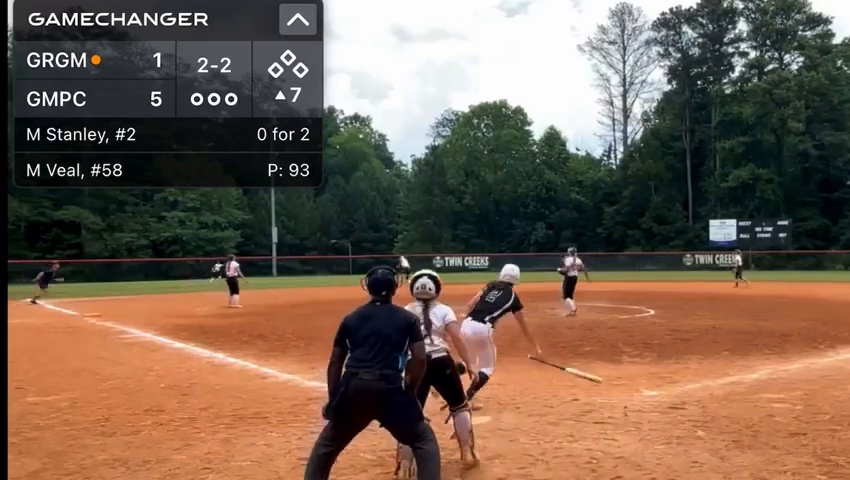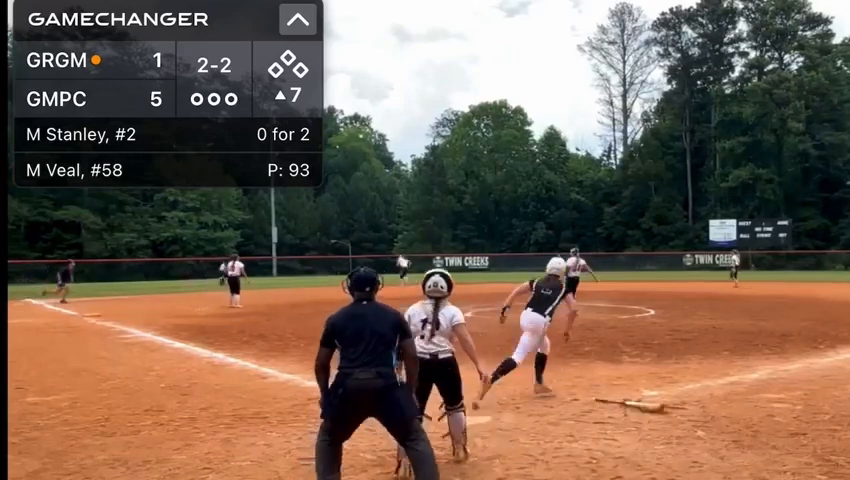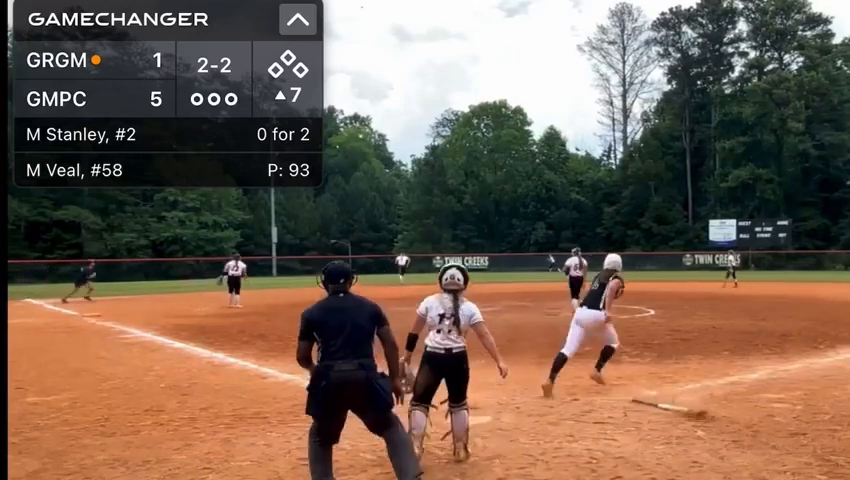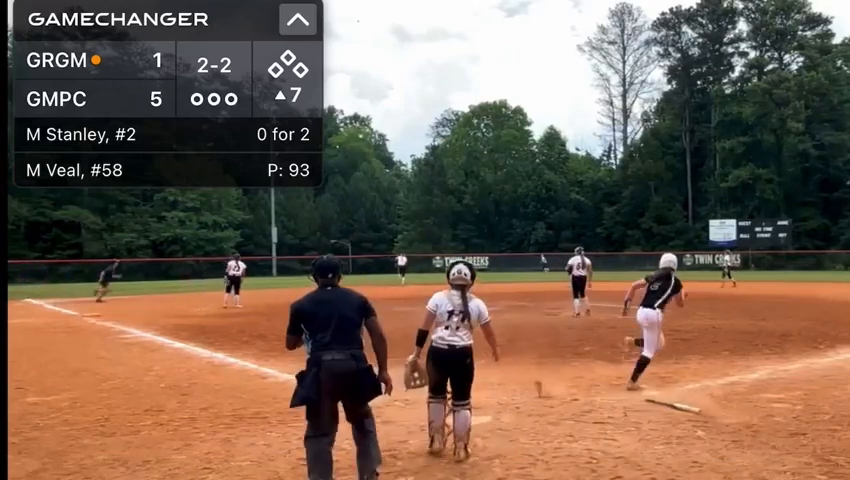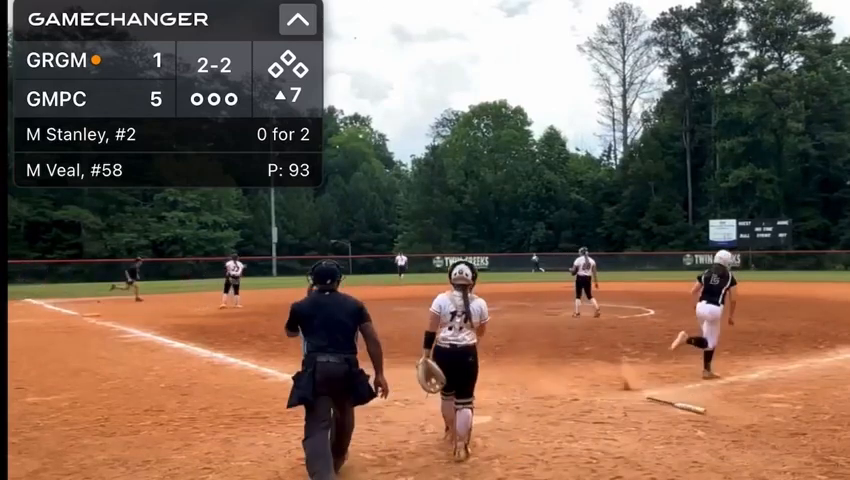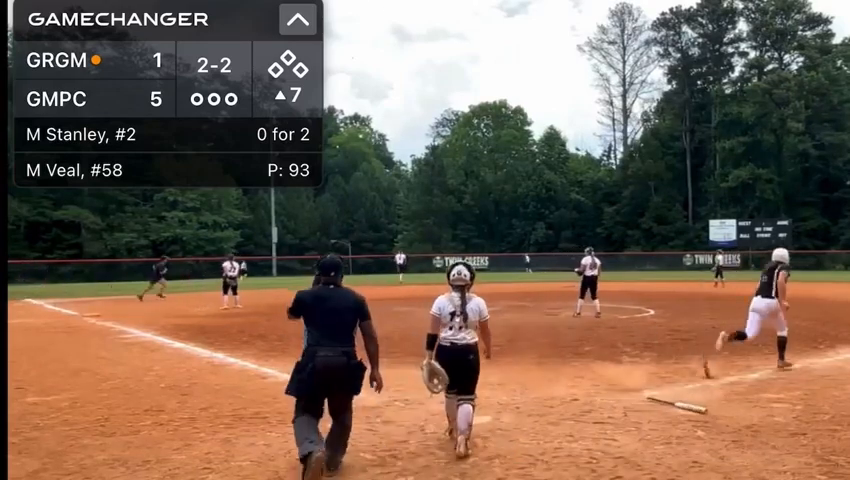
dt=0.2s
person 1, frame 1
left shoulder: (351, 319)
right shoulder: (408, 318)
left elbow: (335, 363)
right elbow: (419, 359)
left wrist: (332, 399)
right wrist: (410, 391)
left hip: (352, 388)
right hip: (389, 388)
left knee: (328, 442)
right knee: (423, 439)
person 1, frame 2
left shoulder: (336, 319)
right shoulder: (393, 316)
left elbow: (321, 363)
right elbow: (411, 356)
left wrist: (325, 392)
right wrist: (410, 391)
left hip: (348, 387)
right hip: (384, 386)
left knee: (328, 437)
right knee: (414, 439)
person 1, frame 3
left shoulder: (312, 313)
right shoulder: (370, 307)
left elbow: (302, 356)
right elbow: (390, 344)
left wrist: (314, 370)
right wrist: (395, 378)
left hip: (330, 379)
right hip: (364, 377)
left knee: (321, 436)
right knee: (390, 427)
person 1, frame 4
left shoulder: (302, 305)
right shoulder: (358, 299)
left elbow: (291, 343)
right elbow: (378, 335)
right wrist: (383, 370)
left hip: (321, 369)
right hip: (354, 366)
left knee: (319, 431)
right knee: (362, 420)
person 1, frame 5
left shoulder: (302, 307)
right shoulder: (354, 305)
left elbow: (291, 332)
right elbow: (372, 340)
right wrist: (379, 374)
left hip: (316, 370)
right hip: (346, 370)
left knee: (316, 429)
right knee: (344, 418)
right ankle: (335, 462)
person 1, frame 6
left shoulder: (306, 297)
right shoulder: (355, 299)
left elbow: (292, 314)
right elbow: (370, 337)
right wrist: (375, 369)
left hip: (315, 362)
right hip: (345, 362)
left knee: (305, 413)
right knee: (341, 413)
left ankle: (313, 453)
right ankle: (333, 460)
person 2, frame 1
left shoulder: (405, 313)
right shoulder: (444, 310)
right elbow: (457, 338)
right wrist: (469, 365)
right hip: (441, 363)
right knee: (459, 406)
left ankle: (405, 465)
right ankle: (468, 452)
person 2, frame 2
left shoulder: (413, 310)
right shoulder: (452, 311)
right elbow: (464, 339)
right wrist: (478, 364)
left hip: (420, 364)
right hip: (445, 363)
right knee: (455, 407)
left ankle: (404, 463)
right ankle: (459, 450)
person 2, frame 3
left shoulder: (430, 302)
right shoulder: (469, 308)
left elbow: (414, 332)
right elbow: (484, 336)
left wrist: (406, 357)
right wrist: (499, 361)
left hip: (432, 357)
right hip: (457, 358)
left knee: (419, 403)
right knee: (458, 404)
left ankle: (415, 448)
right ankle: (460, 449)
person 2, frame 4
left shoulder: (438, 298)
right shoulder: (477, 304)
left elbow: (425, 328)
right elbow: (489, 333)
left wrist: (416, 353)
right wrist: (495, 351)
left hip: (438, 352)
right hip: (463, 354)
left knee: (436, 397)
right knee: (462, 402)
left ankle: (436, 441)
right ankle: (461, 448)
person 2, frame 5
left shoulder: (441, 299)
right shoulder: (479, 303)
left elbow: (431, 330)
right elbow: (481, 331)
left wrist: (425, 354)
left hip: (443, 352)
right hip: (466, 353)
left knee: (447, 394)
right knee: (464, 400)
left ankle: (452, 432)
right ankle: (461, 447)
person 2, frame 6
left shoulder: (441, 301)
right shoulder: (477, 302)
left elbow: (433, 332)
right elbow: (485, 331)
left wrist: (429, 356)
right wrist: (488, 348)
left hip: (445, 351)
right hip: (468, 351)
left knee: (450, 391)
right knee: (466, 396)
left ankle: (455, 431)
right ankle: (461, 442)
person 3, frame 1
left shoulder: (491, 285)
right shoulder: (513, 297)
left elbow: (472, 303)
right elbow: (524, 326)
right wrist: (536, 347)
left hip: (467, 325)
right hip: (482, 329)
left knee: (473, 362)
right knee: (488, 368)
person 3, frame 2
left shoulder: (538, 282)
right shoulder: (563, 287)
left elbow: (516, 291)
left wrist: (504, 308)
right wrist: (567, 329)
left hip: (526, 316)
right hip: (539, 321)
left knee: (544, 348)
right knee: (518, 357)
left ankle: (539, 384)
right ankle: (490, 380)
person 3, frame 3
left shoulder: (598, 276)
right shoulder: (616, 278)
right elbow: (610, 288)
right wrist: (608, 312)
left hip: (581, 312)
right hip: (597, 315)
left knee: (568, 349)
right knee: (613, 341)
left ankle: (550, 381)
right ankle: (597, 371)
person 3, frame 4
left shoulder: (653, 276)
right shoulder: (675, 280)
left elbow: (634, 286)
right elbow: (680, 304)
left wrist: (626, 303)
right wrist: (683, 296)
left hip: (641, 312)
right hip: (653, 314)
left knee: (658, 344)
right knee: (649, 351)
left ankle: (633, 341)
right ankle: (632, 382)
person 3, frame 5
left shoulder: (705, 273)
right shoulder: (729, 276)
left elbow: (693, 292)
right elbow: (733, 299)
right wrist: (731, 316)
left hip: (701, 307)
right hip: (715, 309)
left knee: (711, 341)
right knee: (711, 343)
left ankle: (707, 371)
right ankle: (686, 338)
person 3, frame 6
left shoulder: (767, 269)
right shoulder: (783, 268)
right elbow: (780, 281)
right wrist: (784, 301)
left hip: (756, 301)
right hip: (770, 303)
left knee: (749, 334)
right knee: (782, 330)
left ankle: (727, 336)
right ankle: (781, 360)
